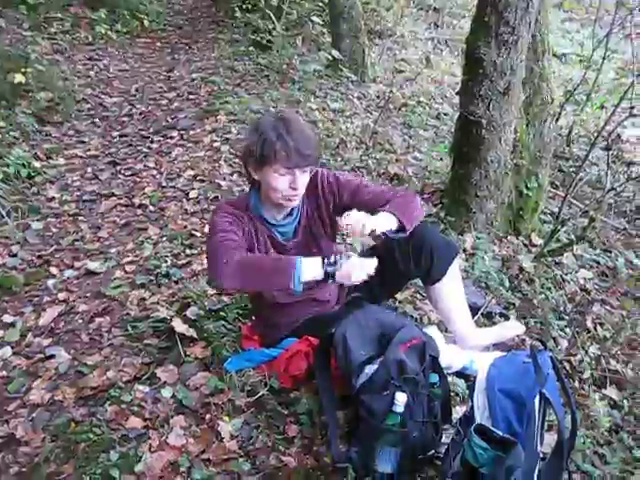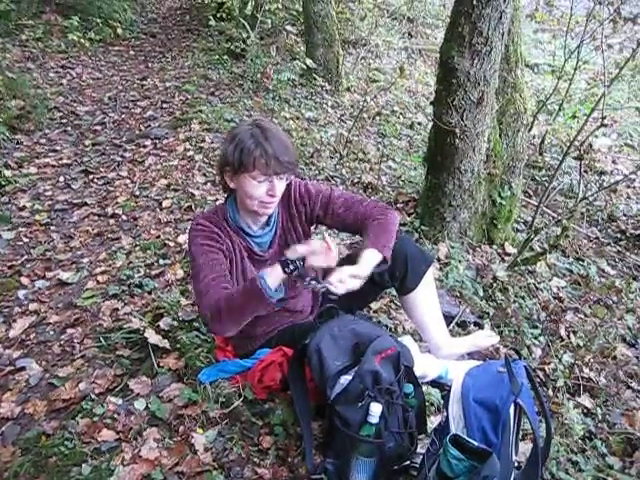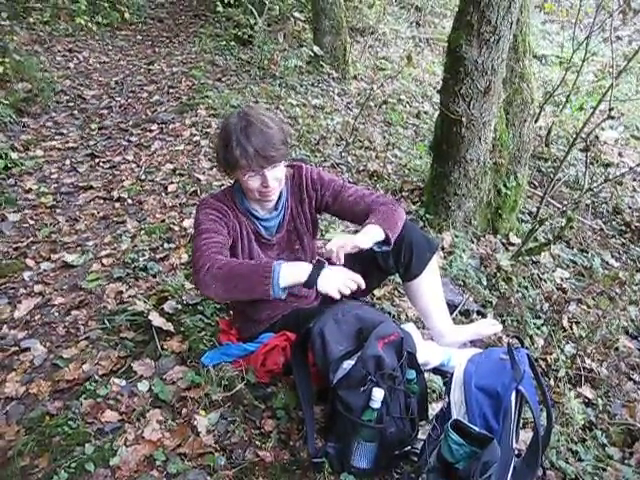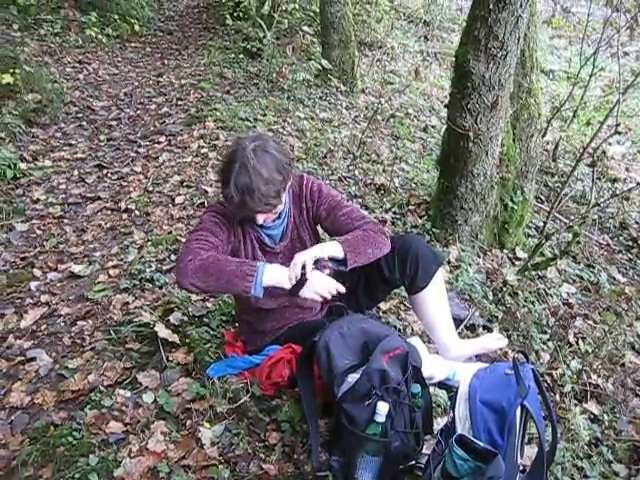
dt=1s
person 1, frame 1
left shoulder: (323, 186)
right shoulder: (232, 218)
left elbow: (410, 203)
right elbow: (226, 272)
left wrist: (374, 221)
right wrist: (326, 268)
left hip: (343, 291)
right hip: (295, 327)
left knee: (425, 239)
left ankle: (466, 337)
person 1, frame 2
left shoulder: (296, 196)
right shoulder: (209, 231)
left elbow: (380, 214)
right elbow: (218, 320)
left wrist: (363, 265)
right wrist: (281, 269)
left hip: (314, 302)
right hip: (269, 338)
left knee: (402, 251)
left ankle: (441, 346)
person 1, frame 3
left shoulder: (303, 180)
right shoulder: (217, 211)
left elbow: (390, 209)
right elbow: (209, 276)
left wrist: (363, 238)
right wrist: (304, 272)
left hip: (320, 290)
right hip: (273, 322)
left knee: (406, 235)
left ankle: (444, 333)
person 1, frame 4
left shoulder: (306, 190)
right shoulder: (223, 218)
left elbow: (376, 236)
right elbow: (188, 269)
left wrist: (323, 250)
right wrist: (286, 276)
left hip: (326, 296)
right hip: (281, 332)
left knee: (411, 249)
left ankle: (449, 348)
